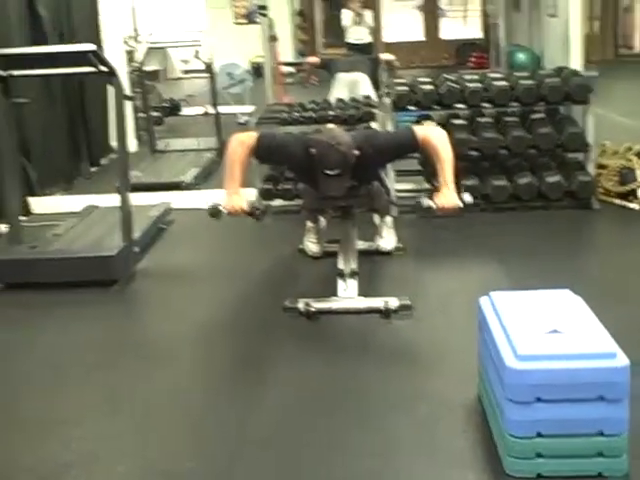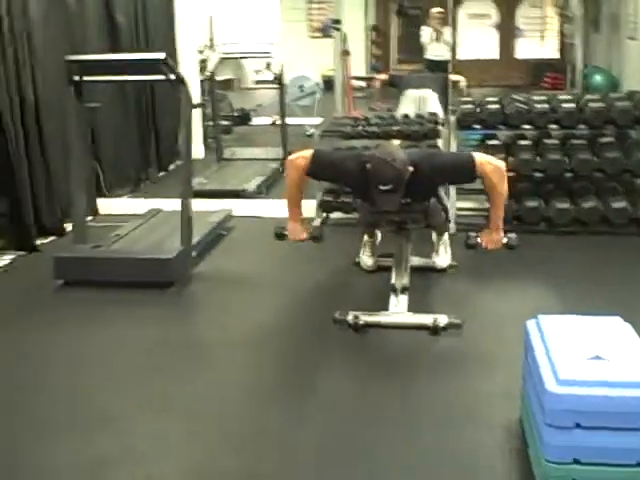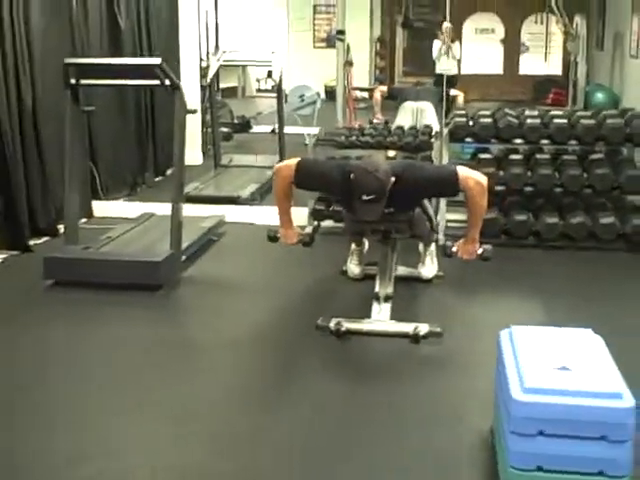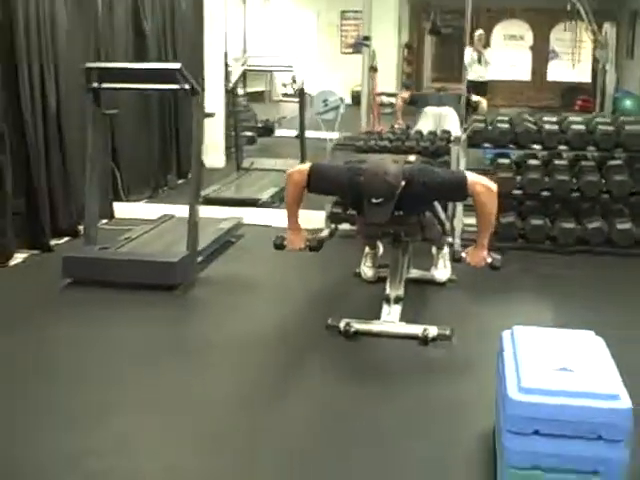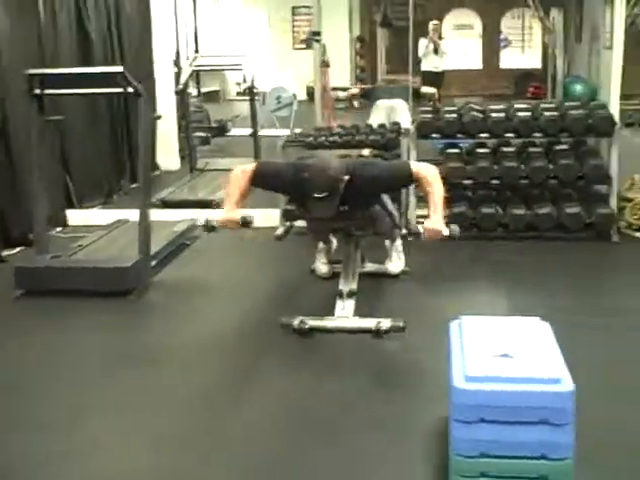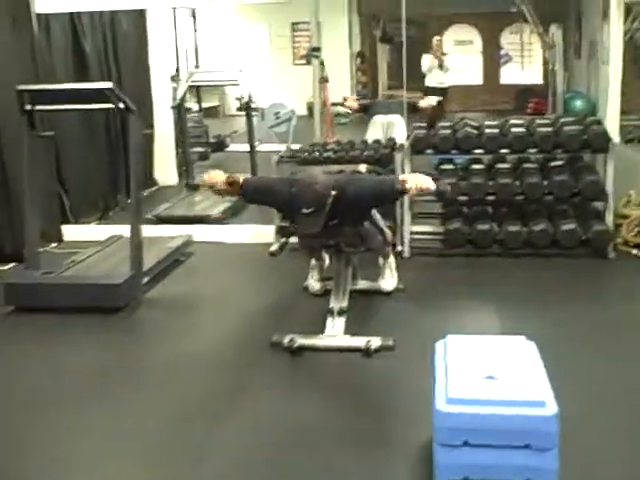
dt=0.3s
person 1, frame 1
left shoulder: (373, 147)
right shoulder: (299, 150)
left elbow: (433, 133)
right elbow: (241, 140)
left wrist: (447, 188)
right wrist: (233, 192)
left hip: (365, 183)
left knee: (380, 202)
left ankle: (383, 220)
right ankle: (314, 224)
person 1, frame 2
left shoulder: (430, 165)
right shoulder: (354, 166)
left elbow: (493, 166)
right elbow: (296, 161)
left wrist: (495, 228)
right wrist: (295, 220)
left hip: (422, 199)
left ankle: (441, 237)
right ankle: (370, 238)
person 1, frame 3
left shoulder: (413, 176)
right shoulder: (339, 175)
left elbow: (476, 181)
right elbow: (283, 170)
left wrist: (471, 239)
right wrist: (286, 226)
left hip: (407, 209)
left ankle: (428, 248)
right ankle: (358, 247)
person 1, frame 4
left shoulder: (422, 181)
right shoulder: (350, 179)
left elbow: (485, 187)
right elbow: (295, 174)
left wrist: (480, 246)
right wrist: (294, 229)
left hip: (417, 214)
right ankle: (372, 250)
person 1, frame 5
left shoulder: (367, 174)
right shoulder: (295, 175)
left elbow: (426, 170)
right elbow: (243, 171)
left wrist: (436, 217)
right wrist: (230, 208)
left hip: (365, 208)
left ankle: (394, 243)
right ankle: (326, 245)
person 1, frame 6
left shoulder: (356, 191)
right shoulder: (284, 191)
left elbow: (411, 181)
right elbow: (234, 185)
left wrist: (421, 181)
right wrist: (216, 181)
left hip: (357, 223)
left ankle: (387, 259)
right ankle: (318, 262)
